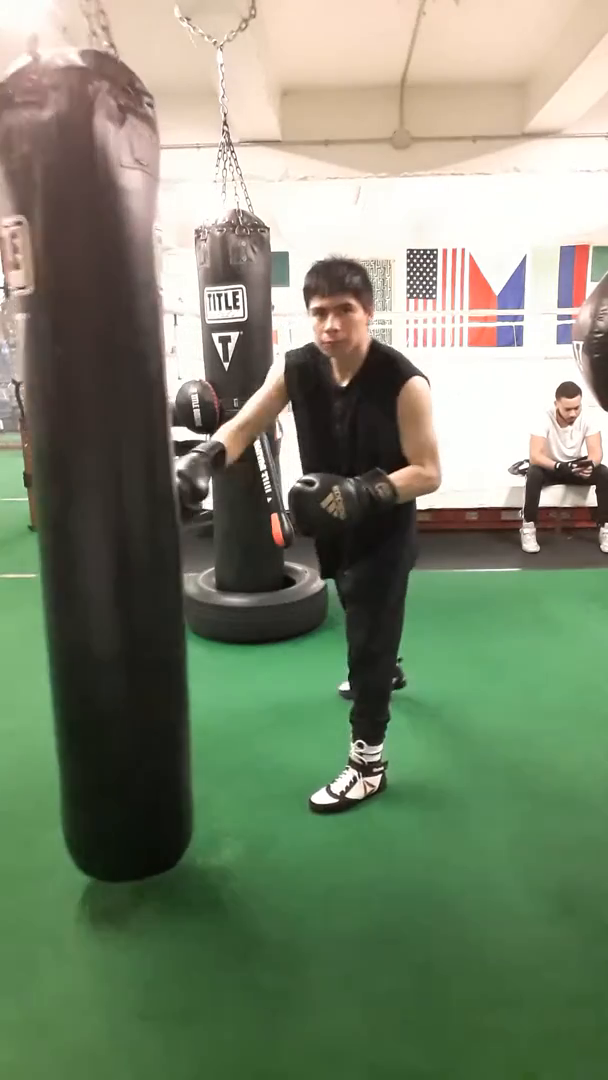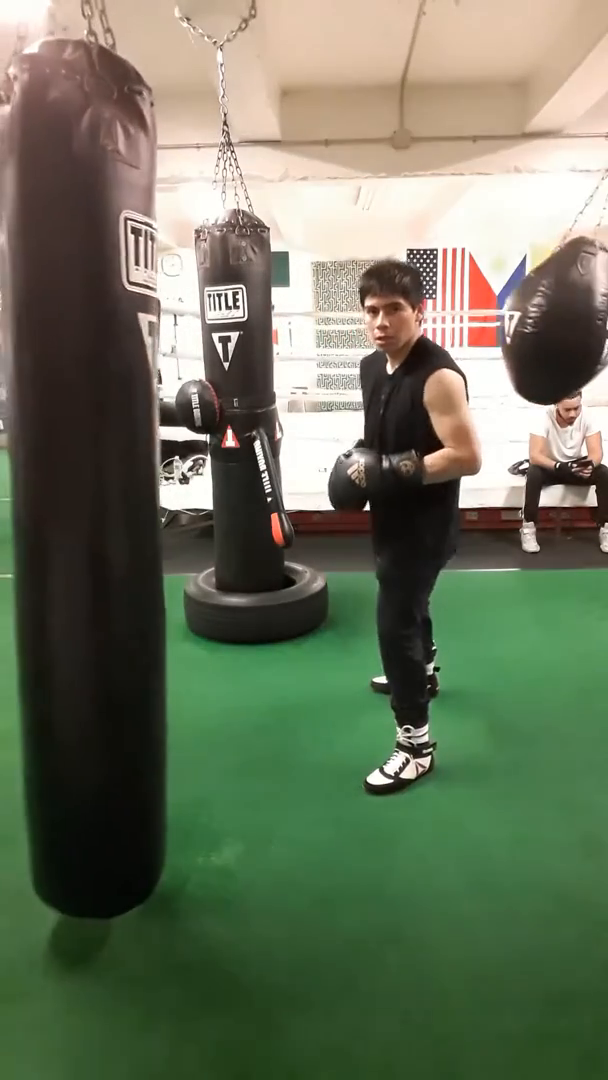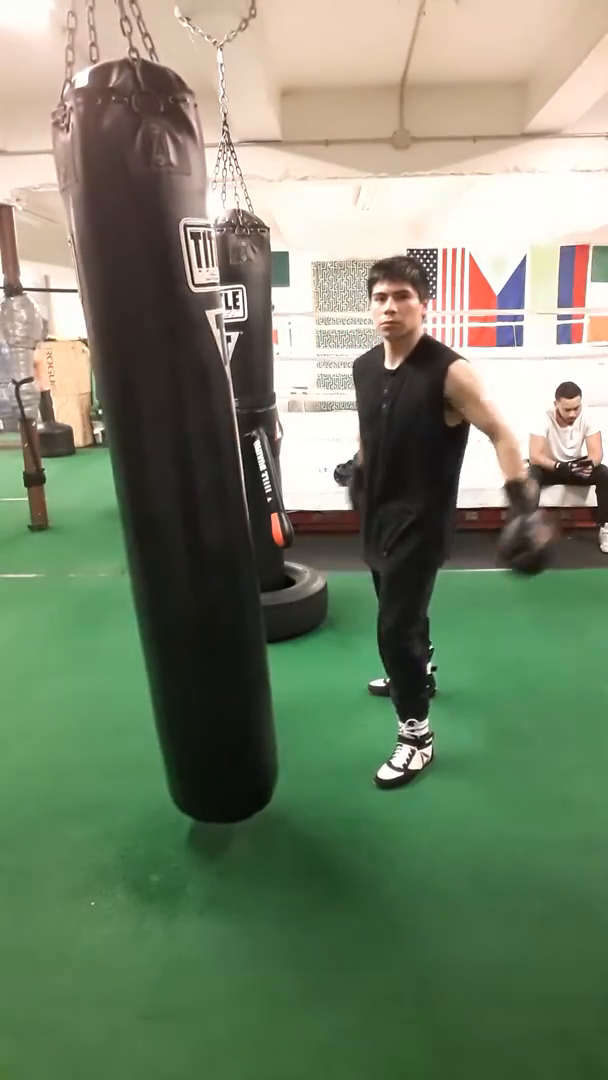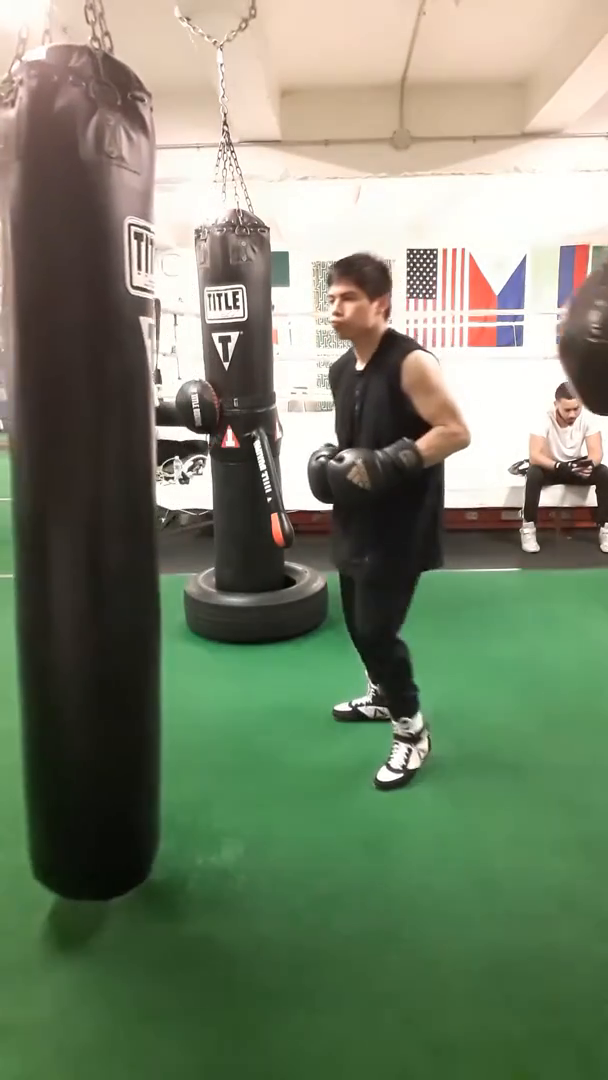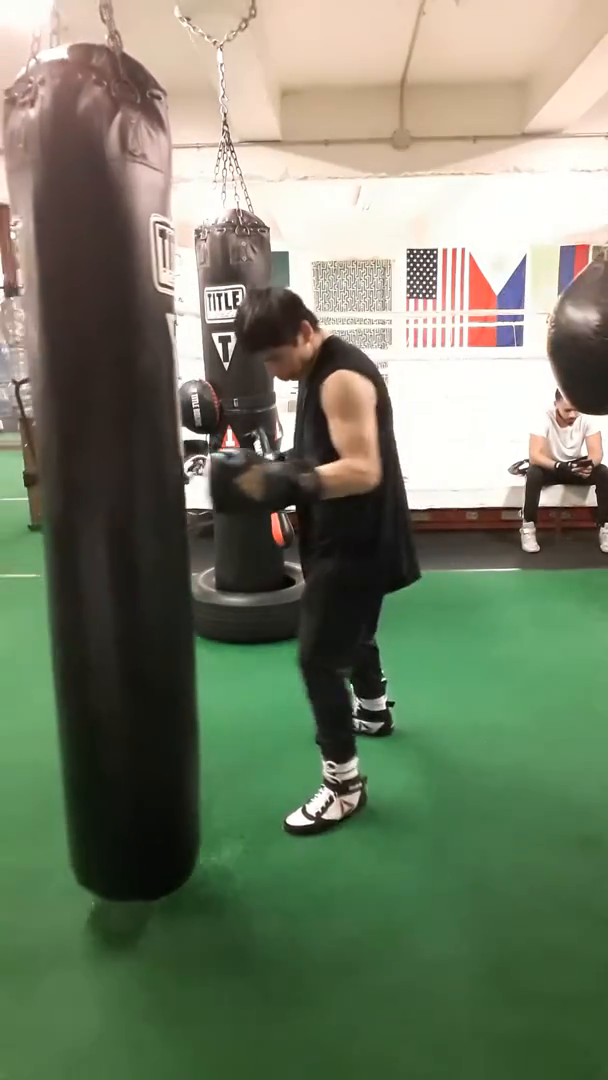
dt=1s
person 1, frame 1
left shoulder: (404, 384)
right shoulder: (298, 368)
left elbow: (427, 473)
right elbow: (243, 426)
left wrist: (361, 495)
right wrist: (198, 464)
left hip: (384, 535)
right hip: (336, 530)
left knee: (368, 640)
right knee: (364, 623)
left ankle: (367, 765)
right ankle: (385, 670)
person 1, frame 2
left shoulder: (438, 376)
right shoulder: (372, 367)
left elbow: (467, 457)
left wrist: (390, 470)
right wrist: (358, 461)
left hip: (421, 523)
right hip: (392, 518)
left knee: (395, 624)
right knee: (407, 605)
left ankle: (416, 744)
right ankle: (422, 671)
person 1, frame 3
left shoulder: (449, 371)
right shoulder: (364, 367)
left elbow: (501, 434)
left wrist: (525, 507)
right wrist: (360, 482)
left hip: (421, 521)
right hip: (380, 515)
left knee: (394, 627)
right knee: (403, 613)
left ankle: (416, 735)
right ankle: (418, 673)
person 1, frame 4
left shoulder: (411, 362)
right shoulder: (342, 370)
left elbow: (456, 432)
left wrist: (388, 463)
right wrist: (331, 461)
left hip: (399, 524)
right hip: (356, 520)
left knee: (377, 627)
right knee: (359, 620)
left ankle: (411, 730)
right ankle: (383, 695)
person 1, frame 5
left shoulder: (342, 377)
right shoulder: (321, 372)
left elbow: (362, 471)
left wrist: (277, 480)
right wrist: (276, 473)
left hip: (358, 543)
right hip: (342, 536)
left knee: (319, 654)
right knee: (349, 634)
left ankle: (342, 783)
right ankle: (373, 710)
